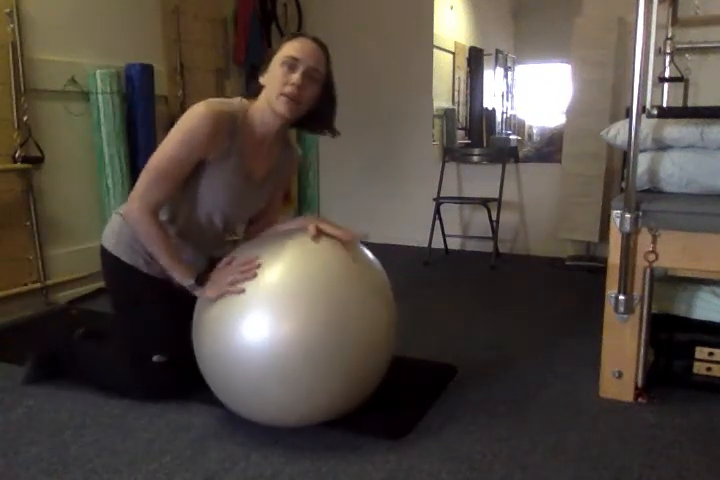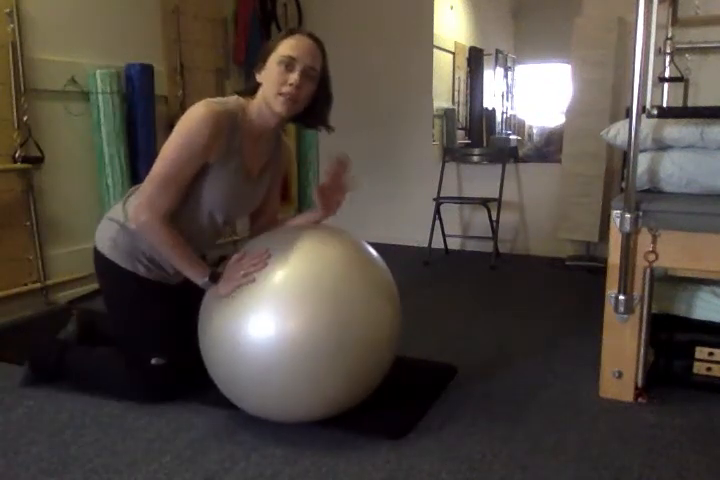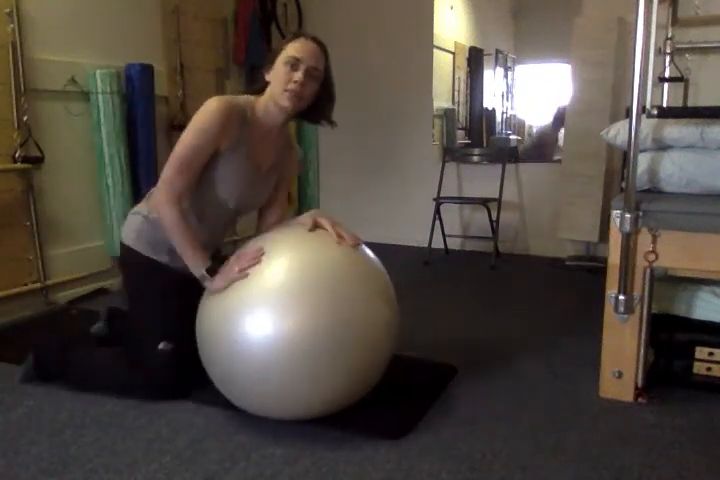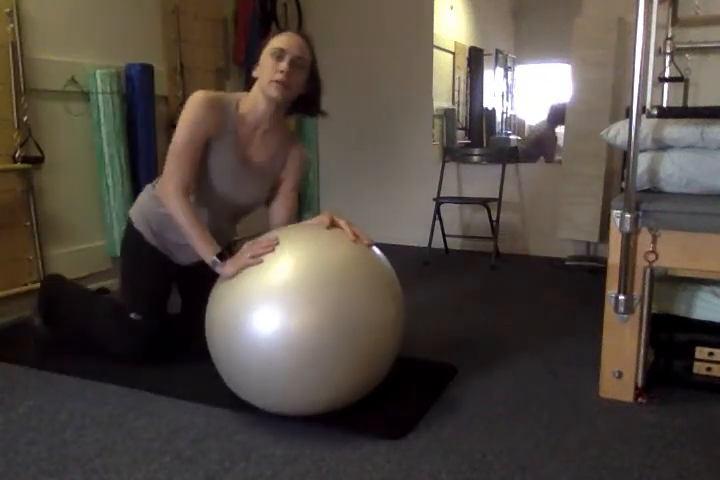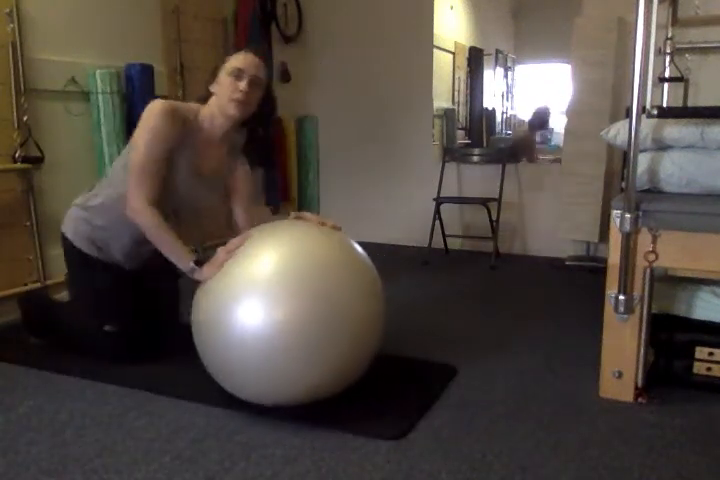
dt=0.5s
person 1, frame 1
left shoulder: (287, 158)
right shoulder: (212, 118)
left elbow: (256, 232)
right elbow: (139, 208)
left wrist: (302, 225)
right wrist: (198, 283)
left hip: (195, 258)
right hip: (139, 254)
right knee: (166, 379)
left ankle: (93, 338)
right ankle: (59, 354)
person 1, frame 2
left shoulder: (277, 151)
right shoulder: (211, 119)
left elbow: (262, 233)
right elbow: (146, 215)
left wrist: (316, 214)
right wrist: (212, 279)
left hip: (180, 257)
right hip: (132, 255)
left knee: (204, 358)
right knee: (162, 382)
left ankle: (95, 335)
right ankle: (53, 356)
person 1, frame 3
left shoulder: (288, 153)
right shoulder: (223, 112)
left elbow: (267, 229)
right elbow: (165, 197)
left wrist: (304, 221)
right wrist: (210, 274)
left hip: (200, 252)
right hip: (154, 248)
right knee: (168, 378)
left ankle: (117, 327)
right ankle: (52, 357)
person 1, frame 4
left shoulder: (291, 152)
right shoulder: (208, 106)
left elbow: (278, 231)
right elbow: (172, 192)
left wrist: (316, 224)
right wrist: (220, 261)
left hip: (213, 245)
right hip: (154, 233)
left knee: (203, 339)
right knee: (136, 341)
right ankle: (57, 298)
person 1, frame 5
left shoulder: (236, 164)
right shoulder: (165, 115)
left elbow: (249, 235)
right elbow: (137, 205)
right wrist: (197, 267)
left hip: (148, 249)
right hip: (93, 240)
left knee: (160, 335)
right knee: (121, 346)
right ankle: (40, 310)
